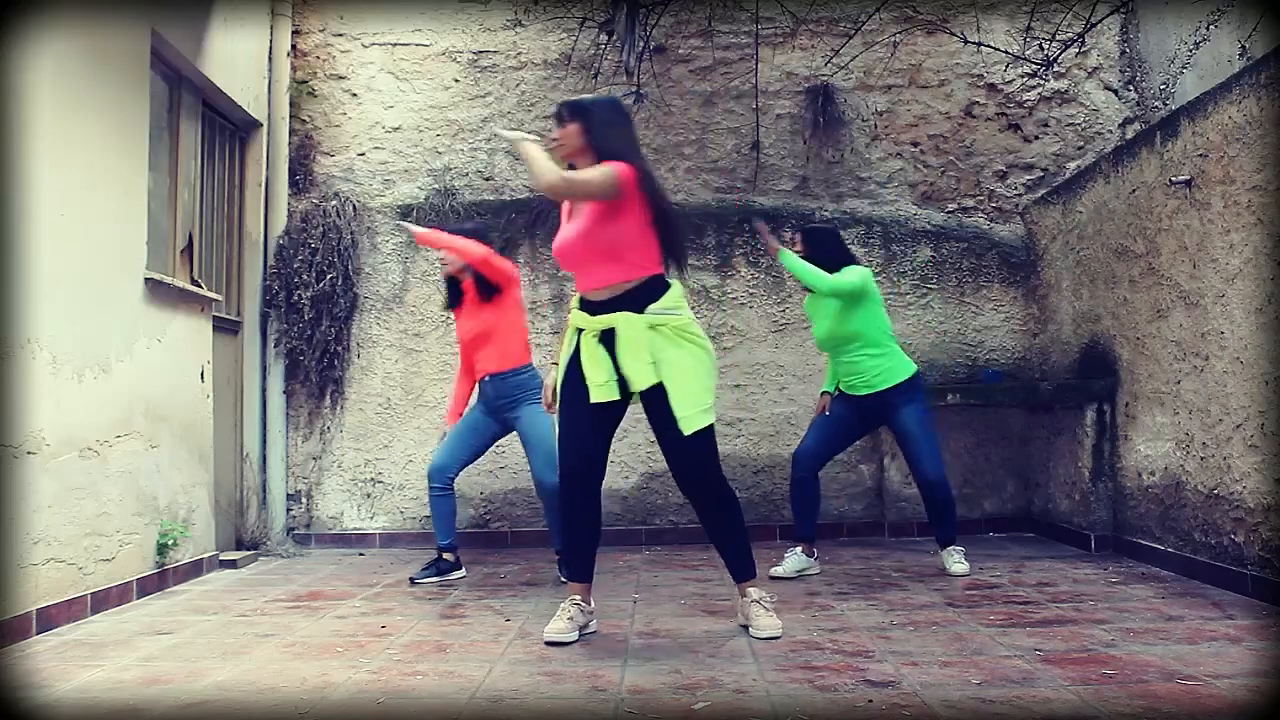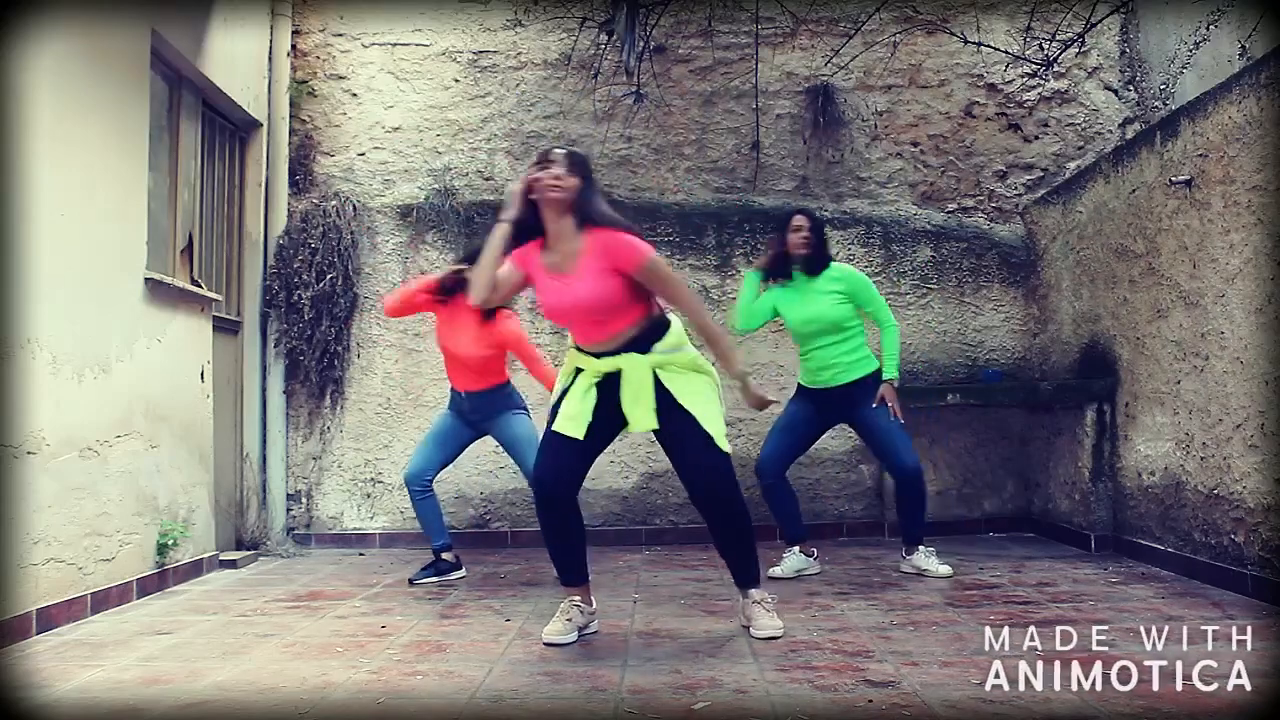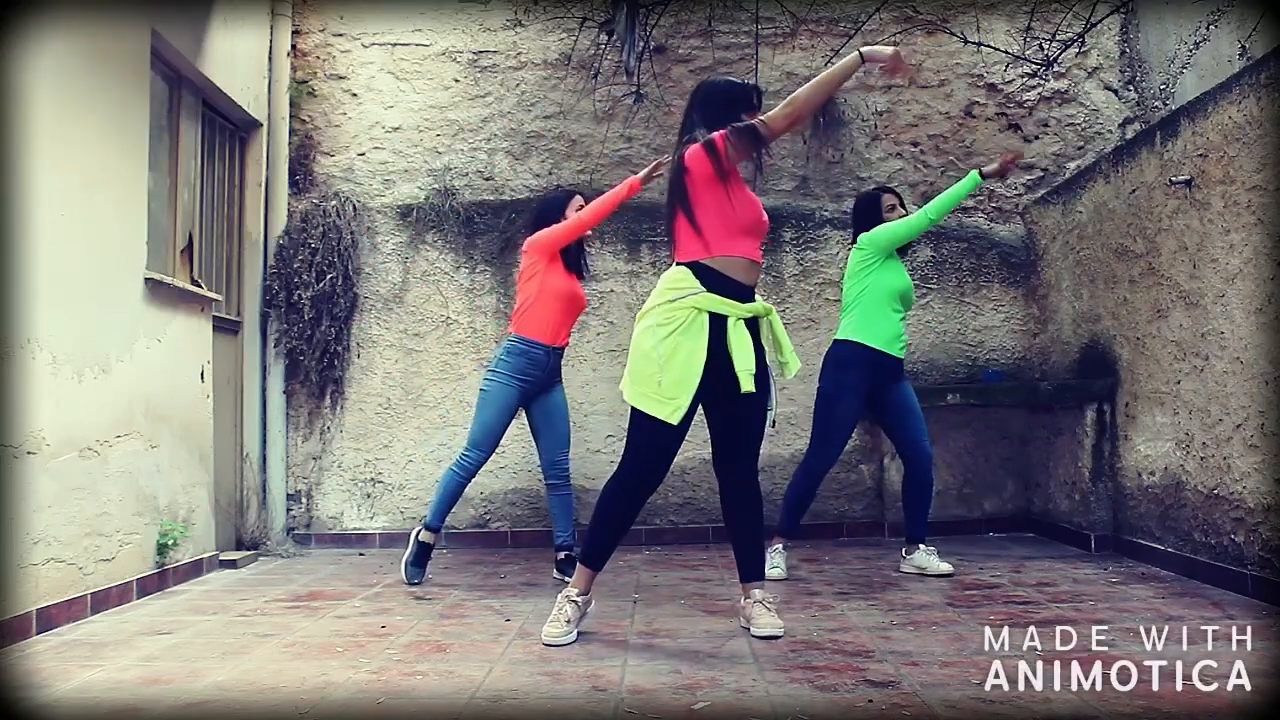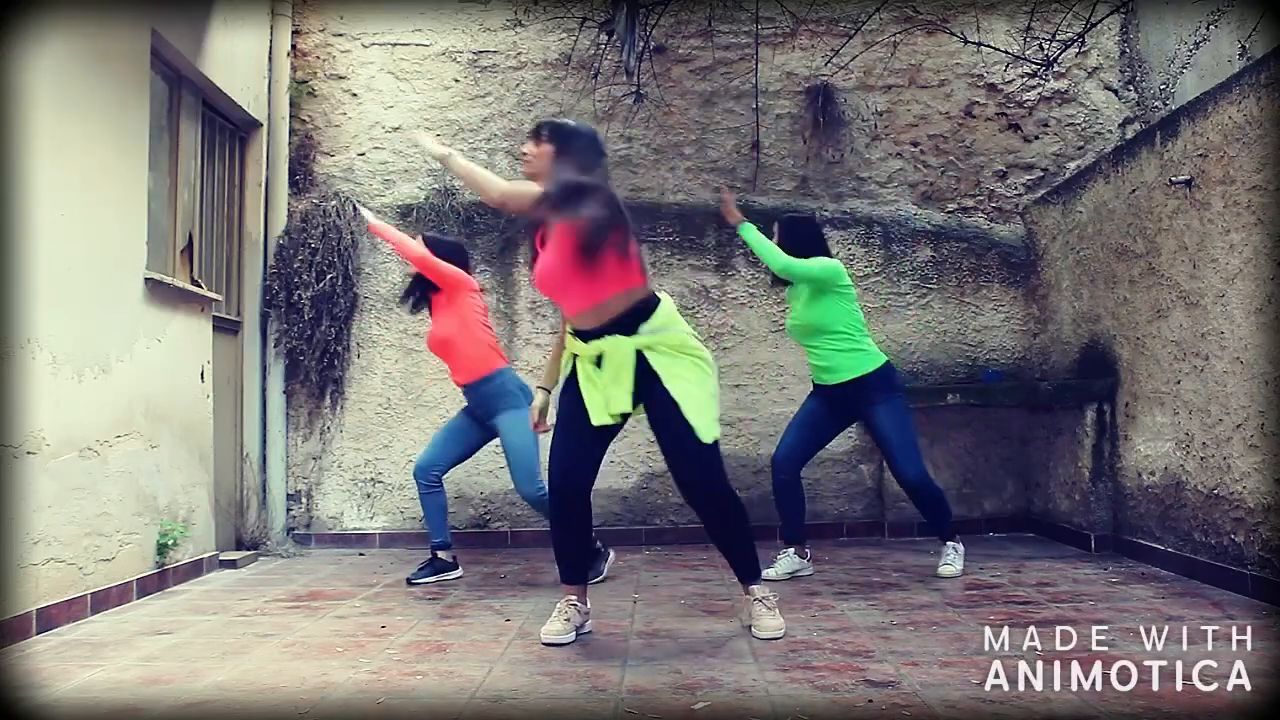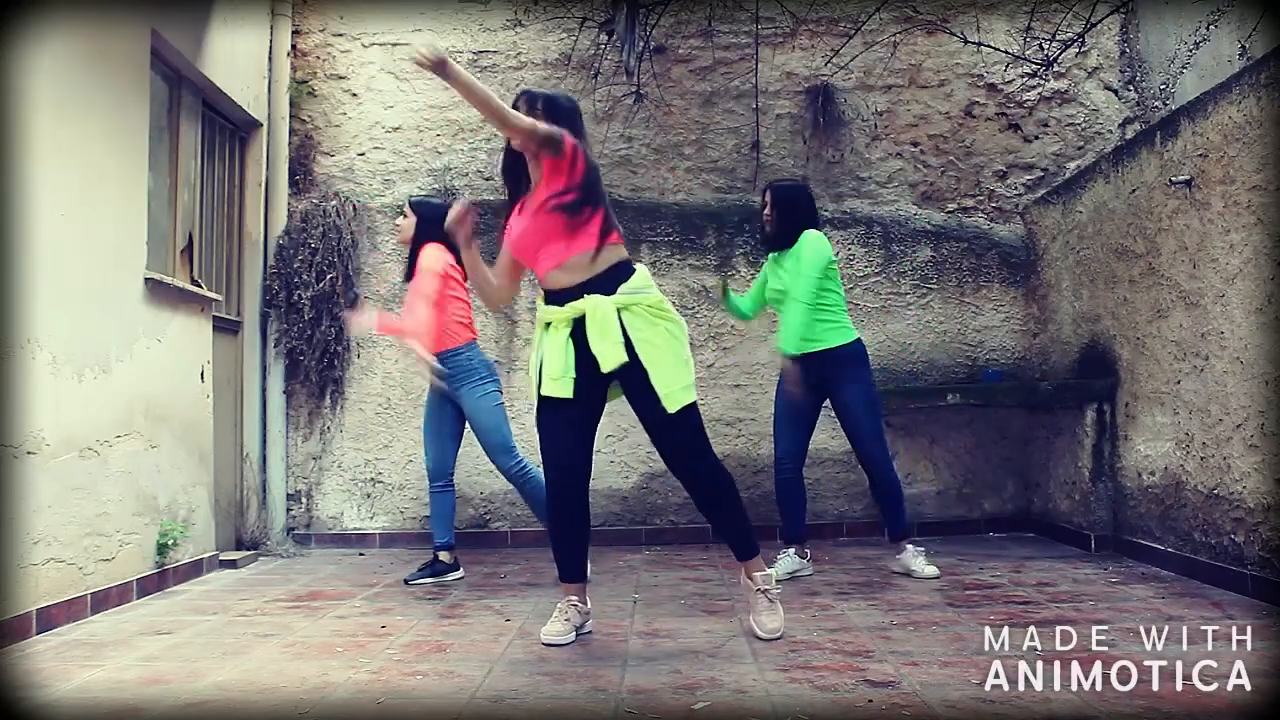
dt=1s
person 1, frame 1
left shoulder: (622, 175)
right shoulder: (573, 209)
left elbow: (550, 181)
left wrist: (528, 144)
right wrist: (559, 364)
left hip: (656, 336)
right hip: (596, 340)
left knee: (699, 473)
right knee: (576, 476)
left ankle: (750, 591)
right ankle: (578, 600)
person 1, frame 2
left shoulder: (613, 242)
right shoulder: (531, 253)
left elbow: (691, 306)
right elbow: (482, 296)
left wrist: (740, 375)
right wrist: (509, 217)
left hip: (658, 369)
right hip: (591, 378)
left knee: (715, 484)
right knee: (550, 484)
left ankle: (753, 593)
right ankle: (578, 603)
person 1, frame 3
left shoulder: (723, 177)
right shoulder: (703, 153)
right elbow: (789, 113)
right wrist: (862, 55)
left hip: (737, 325)
right hip: (690, 320)
left knee: (740, 467)
right knee: (643, 466)
left ankle: (753, 594)
right ankle: (577, 594)
person 1, frame 4
left shoulder: (585, 198)
right shoulder: (549, 232)
left elbow: (497, 193)
left wrist: (448, 155)
right wrist: (545, 385)
left hip: (653, 351)
right hip: (593, 363)
left knee: (703, 480)
right knee: (564, 485)
left ankle: (755, 590)
right ankle: (573, 601)
person 1, frame 5
left shoulder: (565, 154)
right shoulder: (517, 205)
left elbow: (514, 120)
right elbow: (500, 296)
left wrist: (450, 72)
right wrist: (469, 247)
left hip: (626, 317)
right hip: (564, 334)
left knee: (687, 452)
right knee: (563, 476)
left ankle: (755, 575)
right ankle: (573, 601)
person 2, frame 1
left shoulder: (857, 277)
right shoulder: (812, 304)
left elbow: (827, 284)
left wrist: (779, 254)
right wrist: (828, 390)
left hip: (901, 392)
right hip: (853, 399)
left knee: (932, 477)
right knee: (804, 461)
left ankle: (949, 547)
right ankle: (804, 552)
person 2, frame 2
left shoulder: (847, 277)
right shoulder: (778, 290)
left elbow: (888, 324)
right elbow: (743, 324)
left wrist: (889, 380)
right wrist: (756, 270)
left hip: (864, 390)
right hip: (812, 396)
left knee: (907, 467)
right knee: (767, 466)
left ankle: (914, 550)
right ankle: (802, 552)
person 2, frame 3
left shoulder: (892, 259)
right shoulder: (870, 241)
right elbow: (927, 215)
right wrist: (981, 175)
left hip: (889, 369)
right hip: (850, 362)
left knee: (919, 455)
right knee: (821, 457)
left ankle: (915, 549)
right ankle: (779, 544)
person 2, frame 4
left shoulder: (829, 271)
right shoulder: (797, 290)
left elbow: (783, 264)
left wrist: (741, 225)
left hip: (874, 385)
right hip: (829, 393)
left knee: (912, 474)
right knee: (783, 463)
left ankle: (951, 544)
right ankle: (795, 553)
person 2, frame 5
left shoulder: (813, 242)
right shoulder: (774, 260)
left elbow: (802, 296)
right elbow: (747, 310)
left wrist: (785, 353)
right wrist: (727, 297)
left hip: (840, 360)
right hip: (798, 369)
left knee: (873, 456)
right knee: (786, 460)
left ankle: (903, 547)
right ankle: (795, 552)
person 3, frame 1
left shoulder: (503, 280)
right shoulder: (463, 305)
left elbow: (483, 253)
right elbow: (467, 367)
left wrist: (424, 234)
right wrist: (452, 421)
left hip: (524, 393)
right hip: (489, 401)
left knee: (548, 481)
right knee: (440, 469)
left ankle: (567, 556)
right ankle: (449, 558)
person 3, frame 2
left shoulder: (504, 322)
right shoulder: (447, 298)
left elbow: (544, 372)
right elbow: (391, 308)
right wrist: (433, 280)
left hip: (504, 406)
right hip: (460, 408)
right knee: (417, 475)
right ankle: (447, 559)
person 3, frame 3
left shoulder: (569, 269)
right shoulder: (538, 245)
right elbow: (588, 221)
right wrist: (635, 184)
left hip: (549, 373)
right hip: (515, 363)
left knee: (557, 469)
right knee: (473, 458)
left ankle: (565, 557)
right ankle: (425, 537)
person 3, frame 4
left shoulder: (459, 283)
right shoulder: (439, 304)
left elbow: (413, 252)
left wrist: (374, 224)
left hip: (505, 397)
right hip: (477, 405)
left knee: (531, 490)
right knee: (426, 469)
left ankle: (590, 550)
right ankle: (443, 557)
person 3, frame 5
left shoulder: (435, 254)
right shoulder: (422, 264)
left elbow: (423, 298)
left wrist: (420, 343)
right wrist: (376, 321)
left hip: (468, 370)
right hip: (442, 378)
left knee: (509, 462)
right knee: (438, 470)
right ankle: (445, 559)
